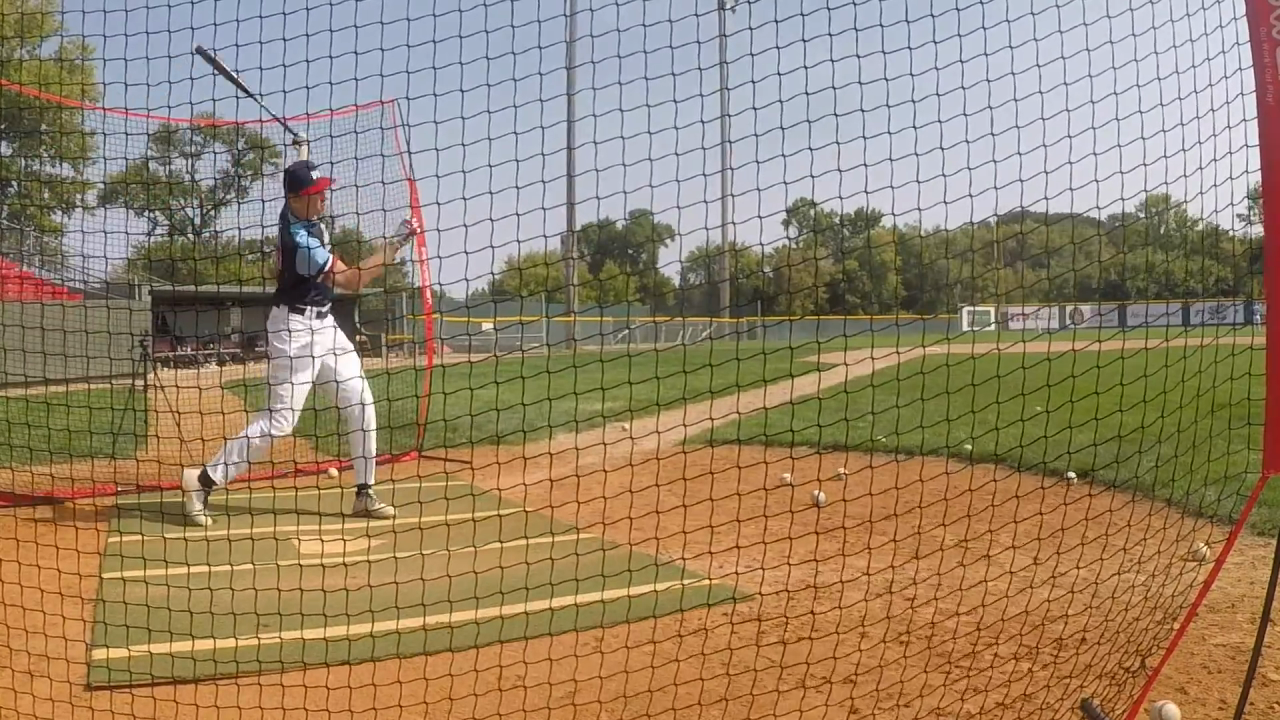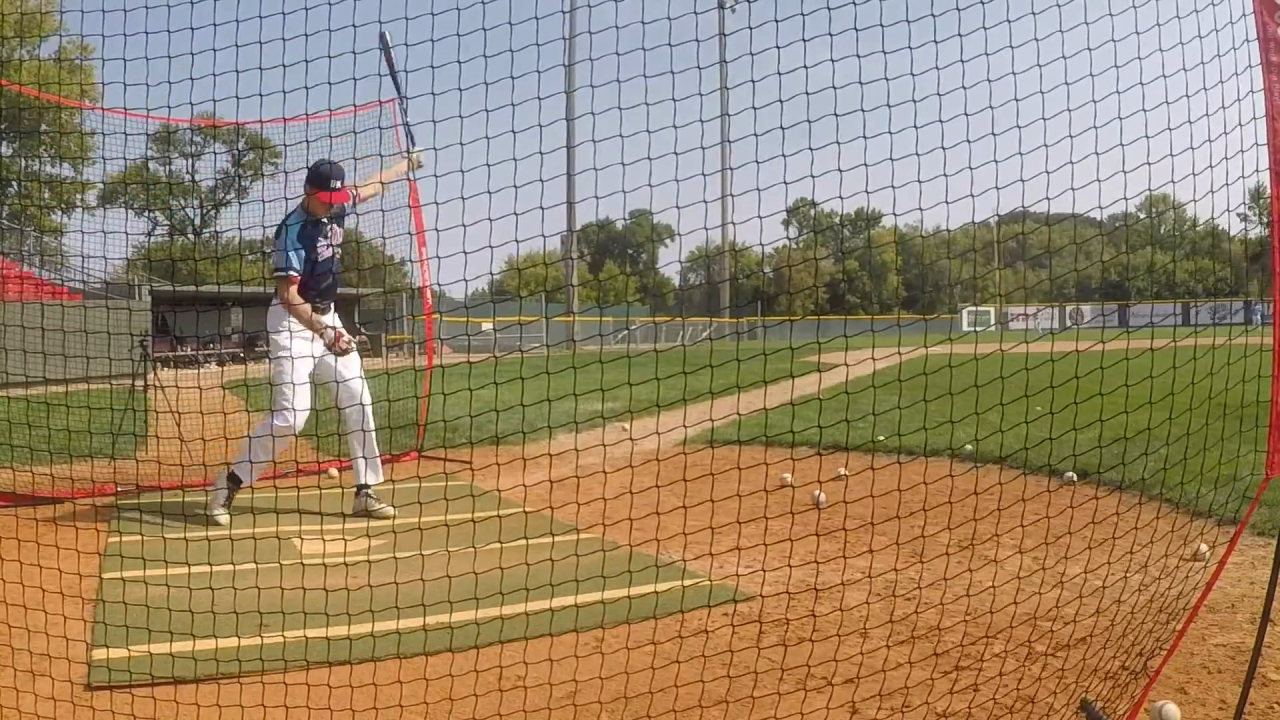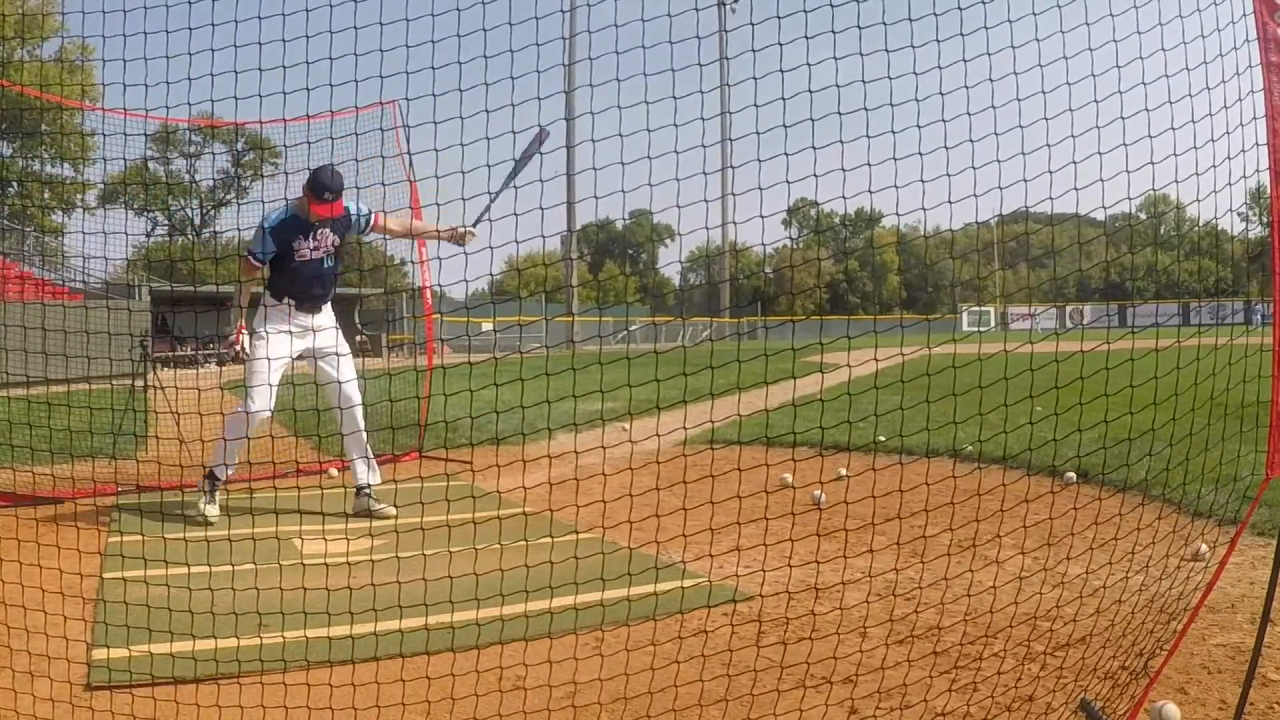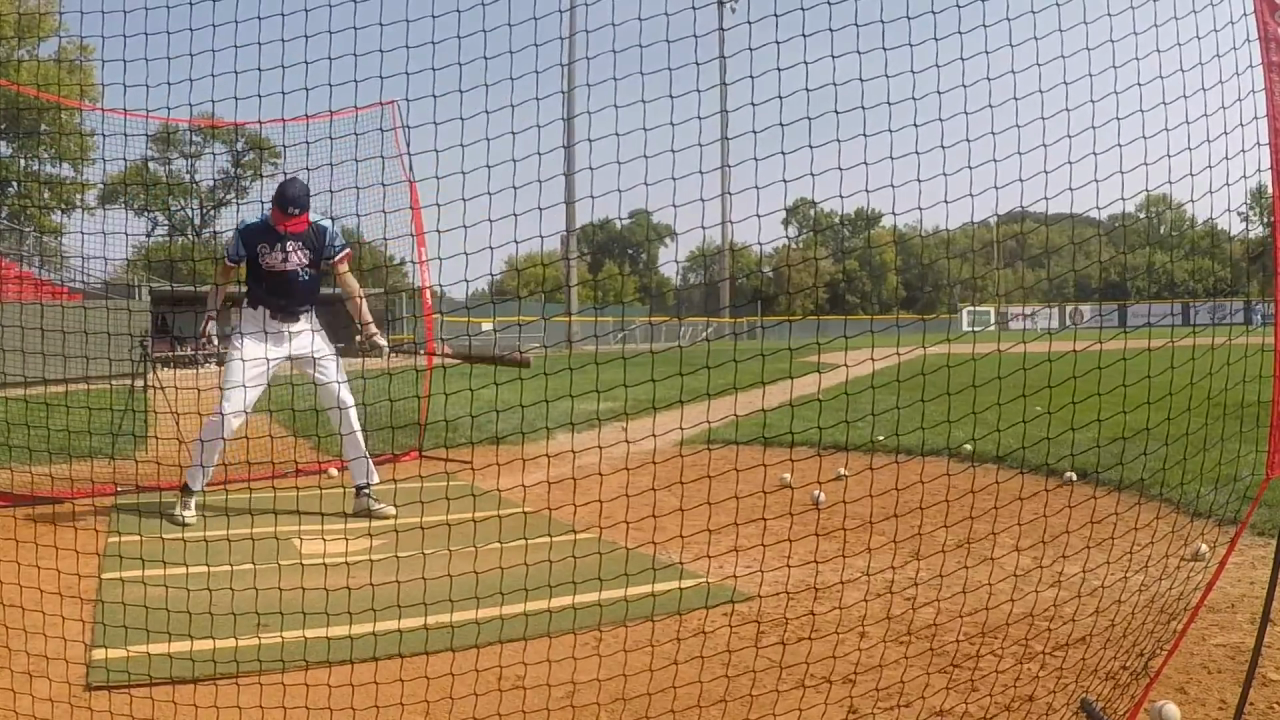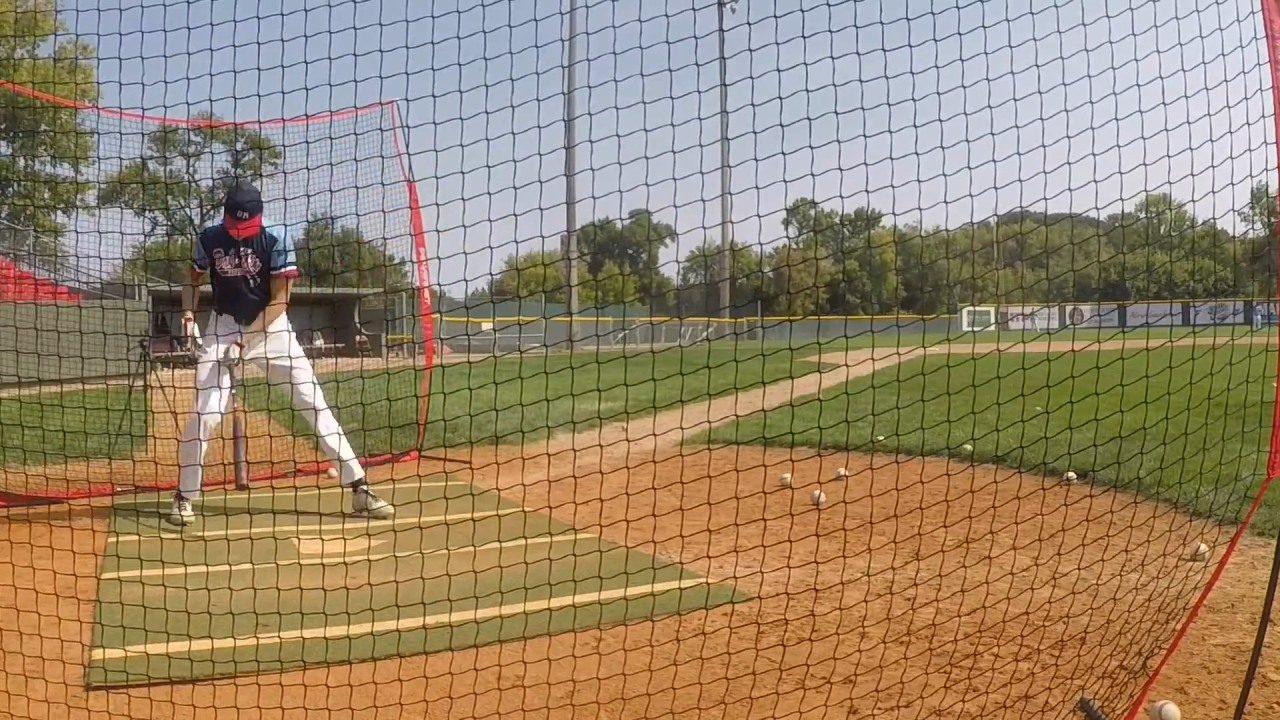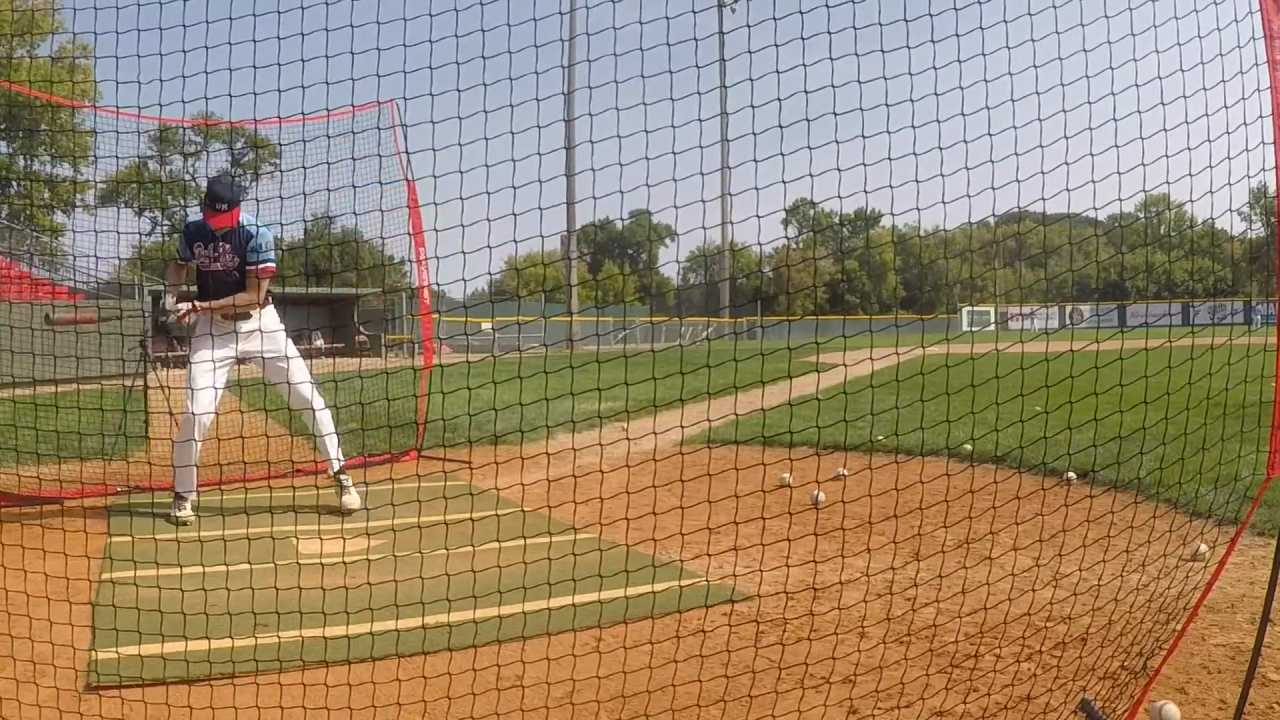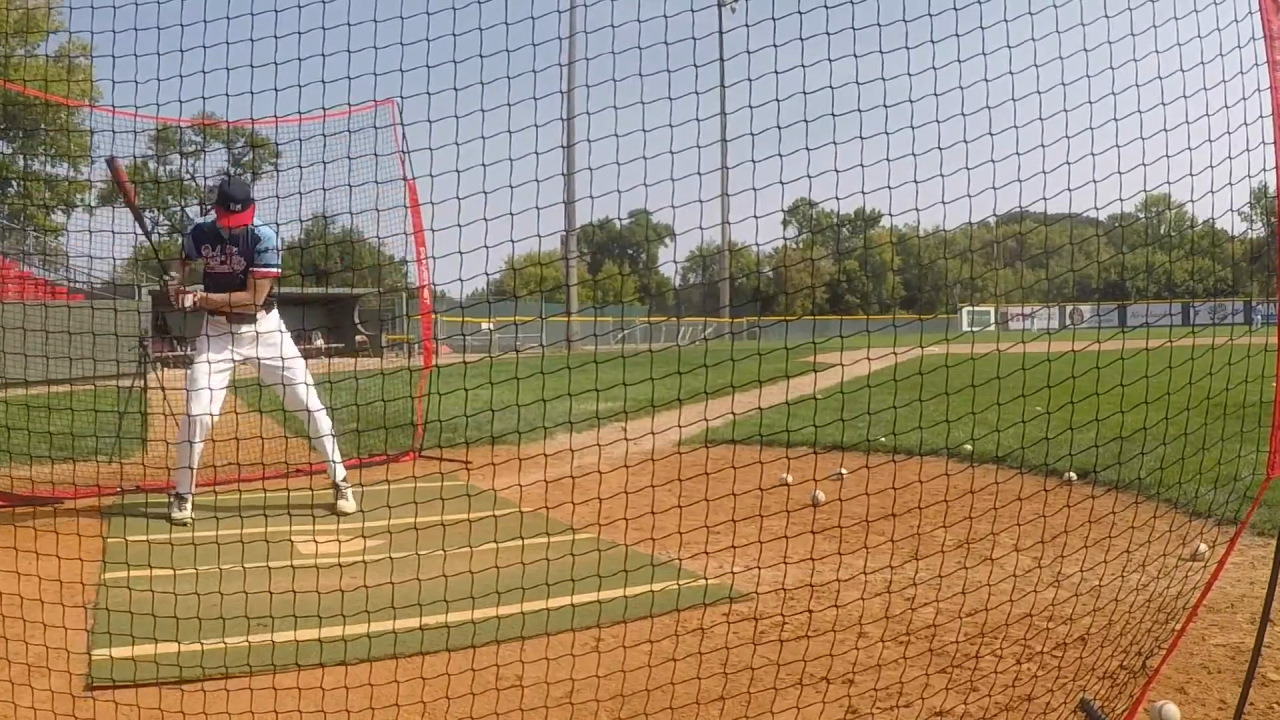
dt=0.2s
person 1, frame 1
left shoulder: (296, 210)
right shoulder: (300, 240)
left elbow: (310, 183)
right elbow: (352, 281)
left wrist: (302, 157)
right wrist: (396, 241)
left hip: (324, 323)
right hip: (295, 327)
left knee: (360, 404)
right knee: (279, 419)
left ankle: (365, 494)
right ankle: (204, 481)
person 1, frame 2
left shoulder: (334, 207)
right shoulder: (292, 231)
left elbow: (369, 187)
right elbow: (288, 296)
left wrist: (407, 165)
right wrist: (328, 333)
left hip: (326, 316)
right hip: (291, 323)
left knee: (357, 402)
right knee: (291, 416)
left ankle: (364, 491)
right ankle: (229, 482)
person 1, frame 3
left shoulder: (346, 215)
right shoulder: (276, 226)
left elbow: (393, 226)
right elbow: (249, 274)
left wrist: (445, 233)
right wrist: (239, 322)
left hip: (322, 318)
right hip: (279, 319)
left knee: (350, 402)
right knee: (256, 408)
left ankle: (365, 492)
right ankle: (213, 482)
person 1, frame 4
left shoulder: (322, 231)
right shoulder: (248, 233)
left elbow: (346, 279)
right elbow: (224, 276)
left wrist: (367, 324)
right wrist: (210, 316)
left hip: (304, 325)
right hip: (258, 326)
left knee: (343, 405)
right knee: (229, 413)
left ankle: (363, 491)
right ankle: (189, 493)
person 1, frame 5
left shoulder: (277, 239)
right shoulder: (209, 237)
left elbow: (279, 300)
right elbow: (194, 277)
left wrist: (244, 341)
right wrist: (188, 313)
left hip: (270, 328)
right hip: (223, 329)
left knee: (314, 404)
right knee: (204, 415)
left ankle: (358, 488)
right ankle: (185, 496)
person 1, frame 6
left shoulder: (257, 234)
right shoulder: (193, 231)
left elbow: (254, 296)
right elbow: (178, 266)
left wrist: (198, 307)
right wrist: (172, 293)
left hip: (260, 323)
right hip: (213, 327)
left knee: (308, 398)
right knee: (197, 413)
left ankle: (340, 475)
right ankle: (183, 495)
person 1, frame 7
left shoulder: (265, 238)
right shoulder: (201, 232)
left elbow: (254, 298)
right elbow: (181, 261)
left wrist: (196, 298)
right wrist: (176, 281)
left hip: (265, 328)
right hip: (218, 331)
left knee: (310, 406)
right knee: (198, 413)
left ankle: (340, 482)
right ankle: (182, 494)
